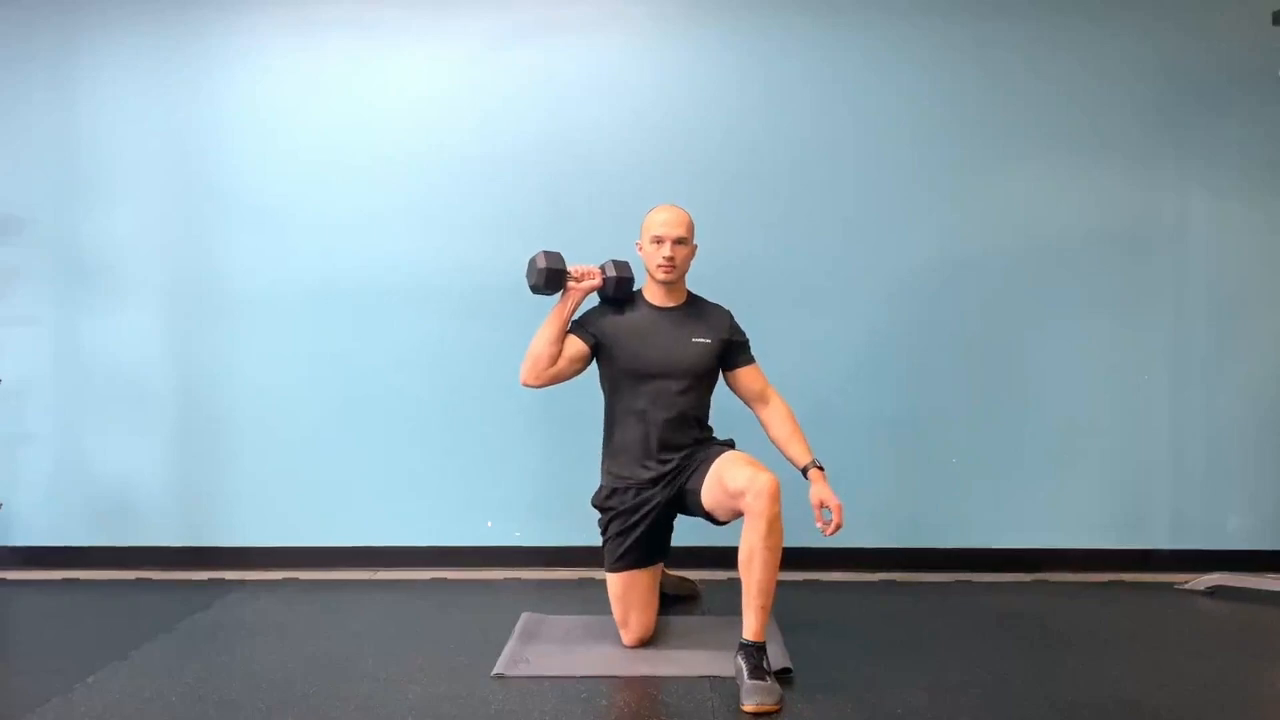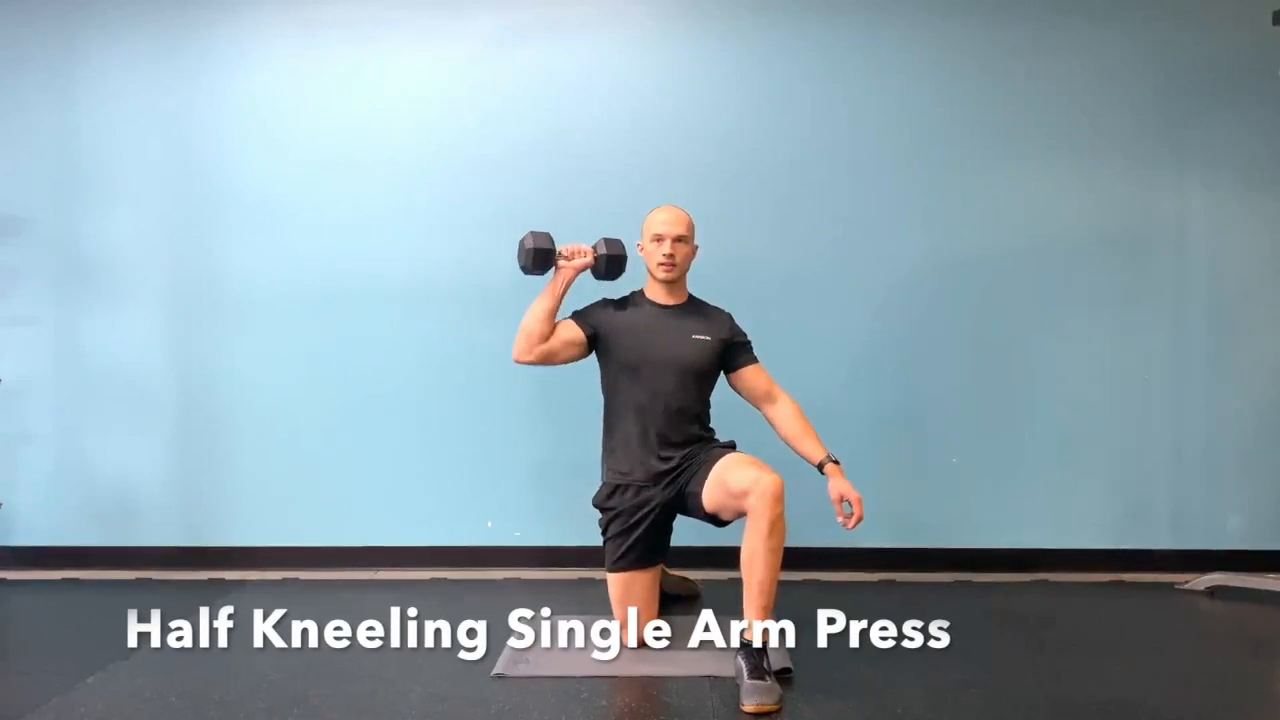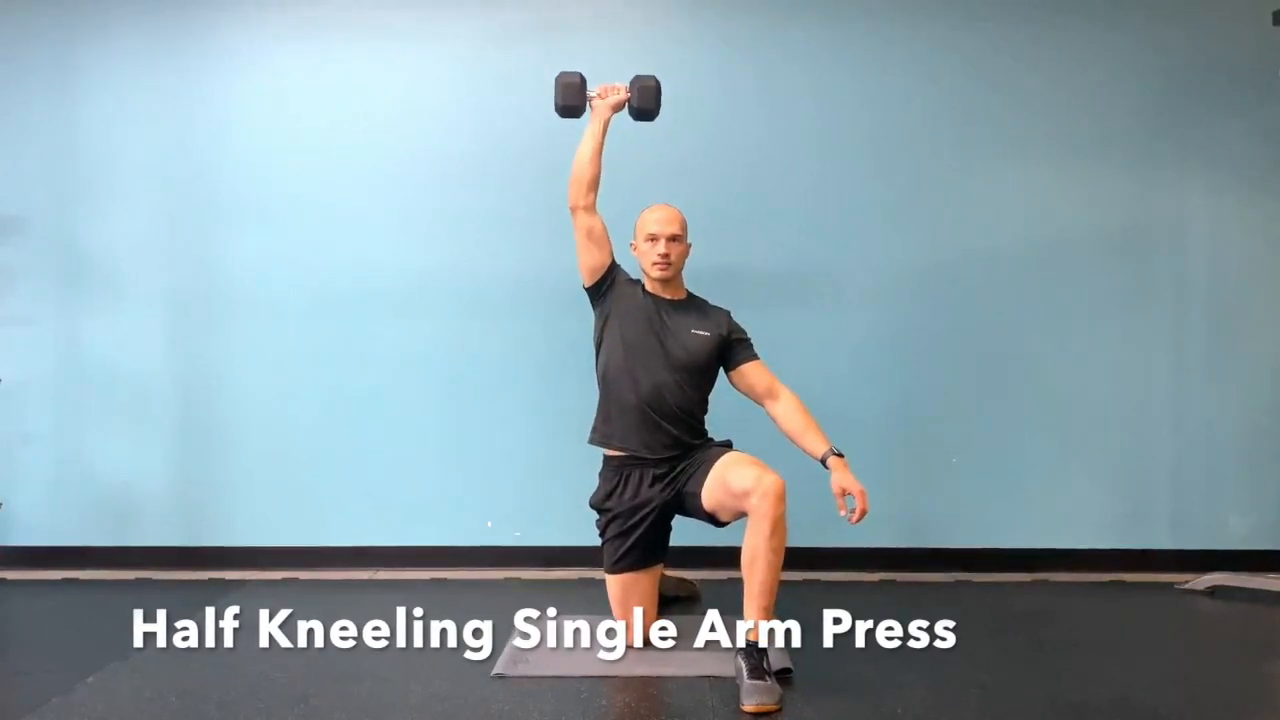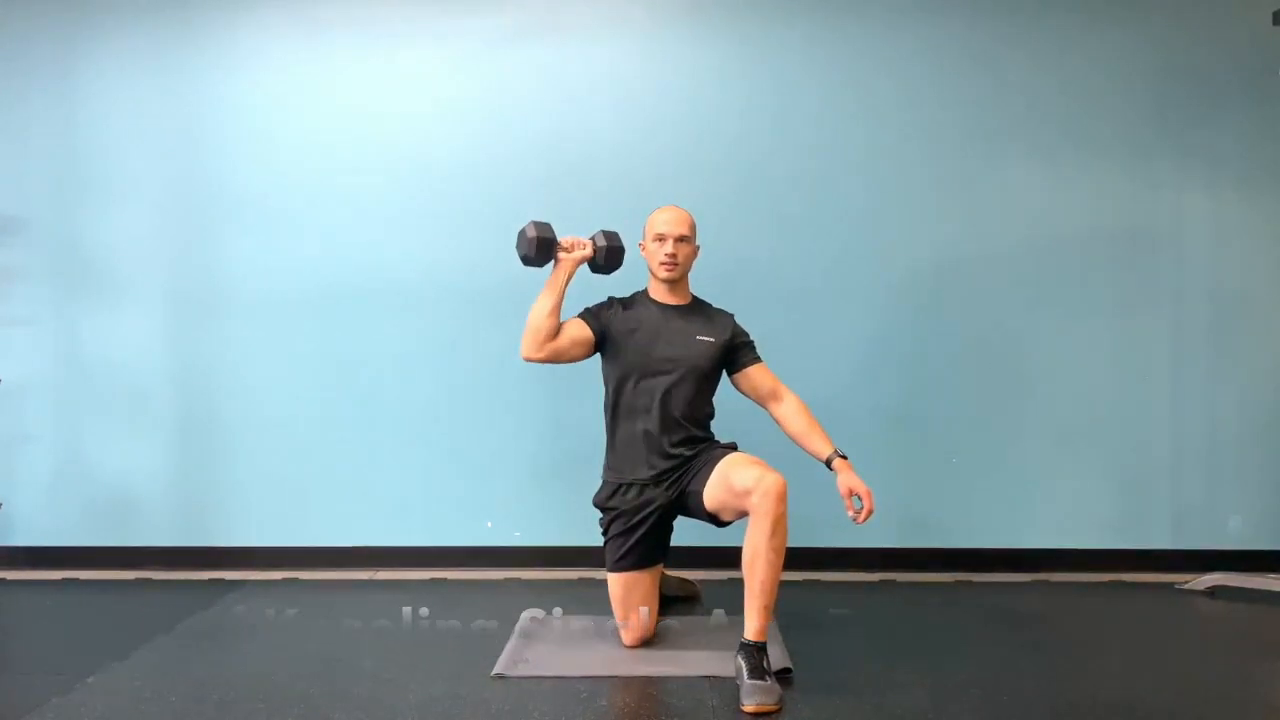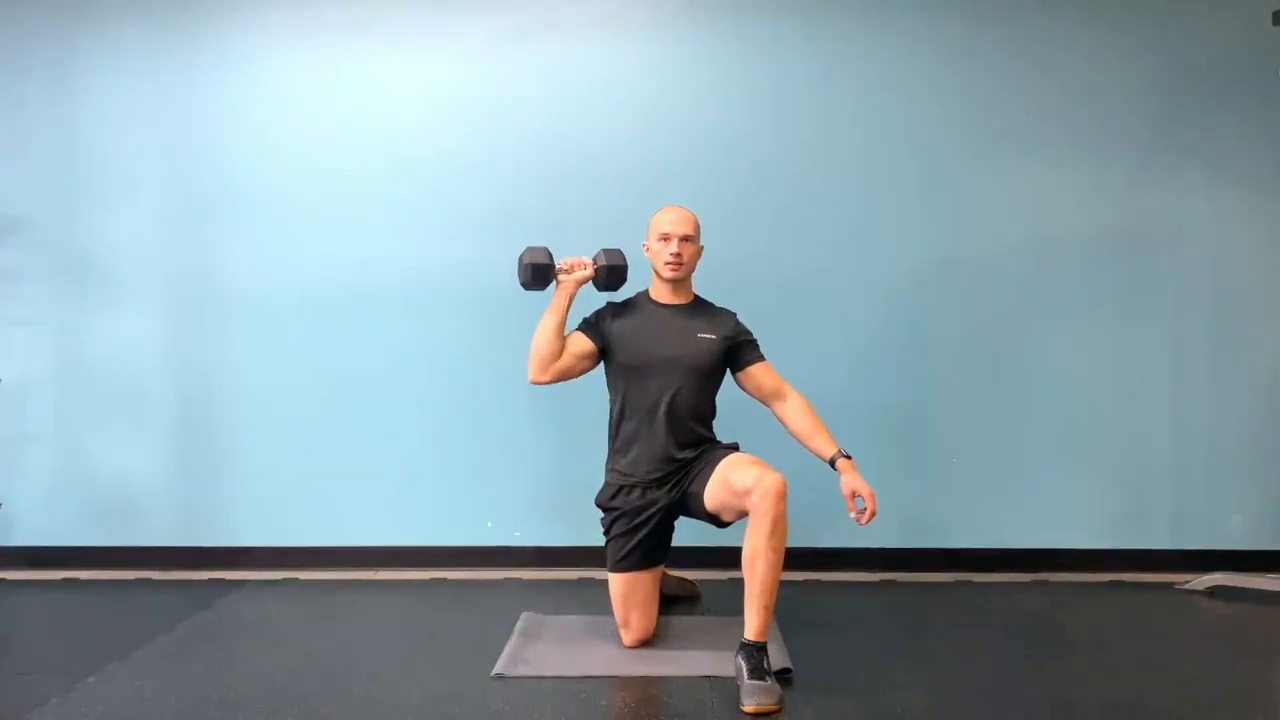
dt=1s
person 1, frame 1
left shoulder: (718, 323)
right shoulder: (607, 318)
left elbow: (766, 401)
right elbow: (534, 375)
left wrist: (814, 472)
right wrist: (568, 300)
left hip: (696, 461)
right hip: (630, 481)
left knee: (763, 488)
right knee: (635, 635)
left ankle: (752, 652)
right ankle: (656, 578)
person 1, frame 2
left shoulder: (718, 325)
right shoulder: (609, 317)
left elbow: (772, 400)
right elbow: (527, 351)
left wrist: (829, 467)
right wrist: (563, 275)
left hip: (697, 463)
right hip: (630, 483)
left knee: (766, 487)
right knee: (635, 635)
left ankle: (752, 651)
right ankle: (659, 580)
person 1, frame 3
left shoulder: (716, 323)
right shoulder: (612, 295)
left elbow: (773, 395)
right elbow: (581, 203)
left wrist: (833, 460)
right wrist: (601, 117)
left hip: (693, 463)
right hip: (626, 477)
left knee: (767, 488)
right knee: (635, 635)
left ankle: (752, 651)
right ankle: (660, 580)
person 1, frame 4
left shoulder: (720, 326)
right shoulder: (613, 316)
left elbow: (778, 398)
right elbow: (535, 349)
left wrist: (838, 462)
right wrist: (562, 272)
left hip: (698, 465)
right hip: (631, 481)
left knee: (769, 487)
right knee: (635, 635)
left ankle: (752, 651)
right ankle: (654, 580)
person 1, frame 5
left shoulder: (723, 325)
right shoulder: (615, 319)
left elbow: (782, 397)
right elbow: (542, 371)
left wrist: (842, 462)
right wrist: (565, 290)
left hip: (700, 466)
right hip: (633, 483)
left knee: (768, 486)
right knee: (635, 635)
left ankle: (752, 652)
right ankle: (657, 579)
